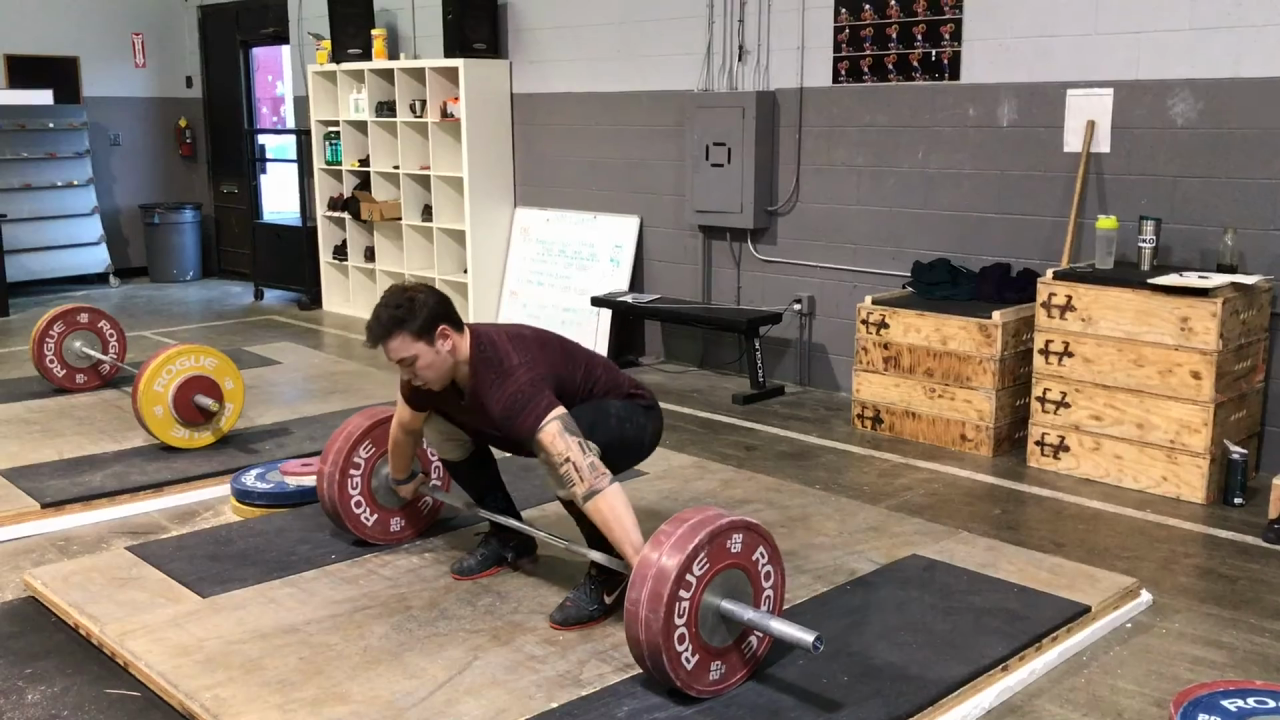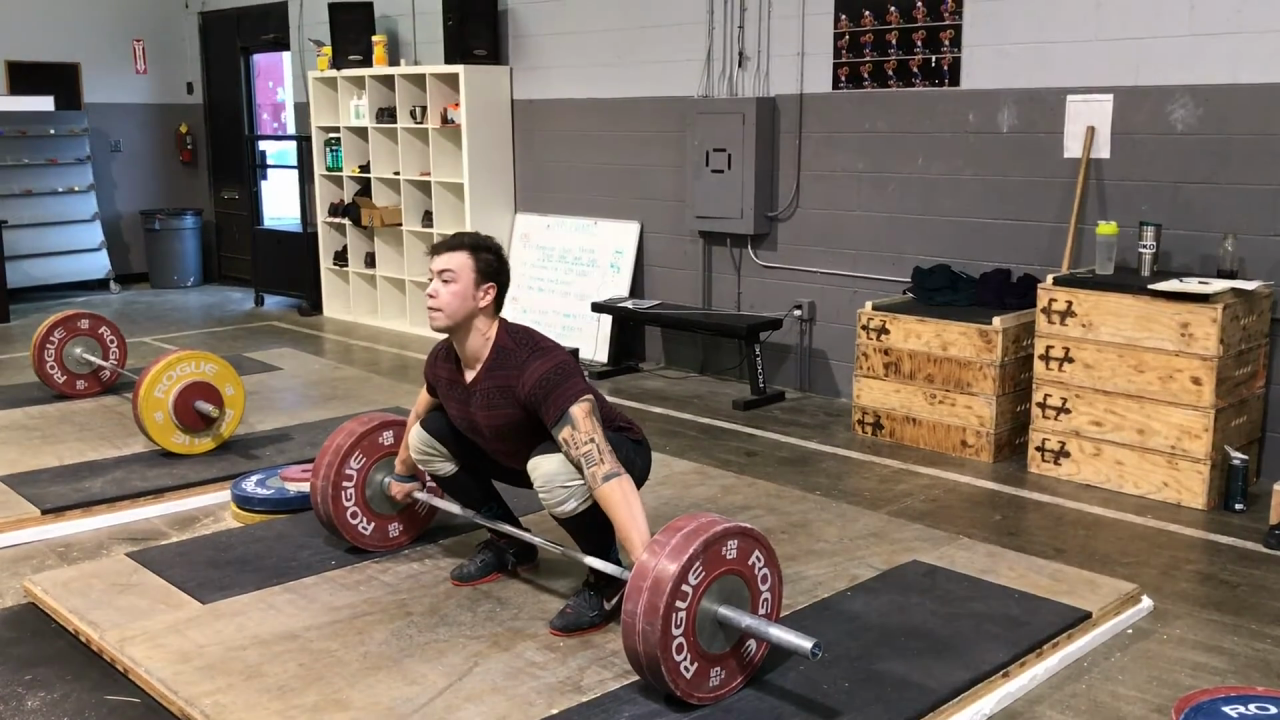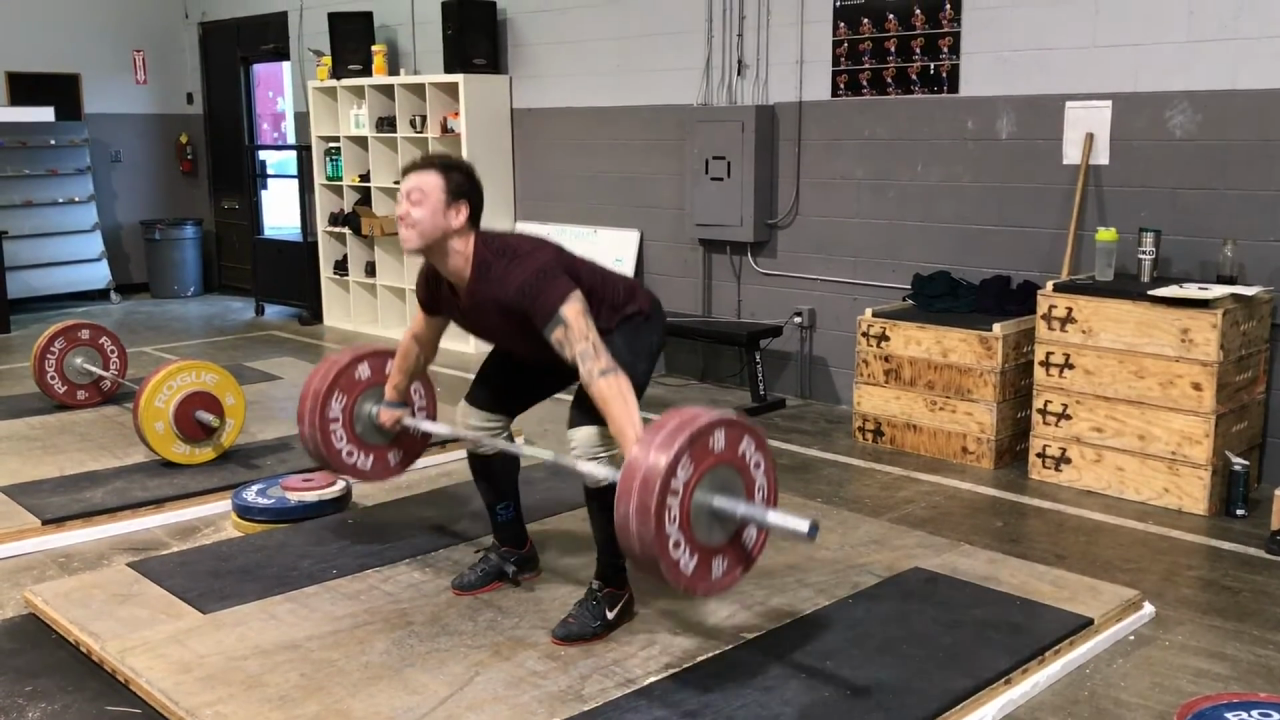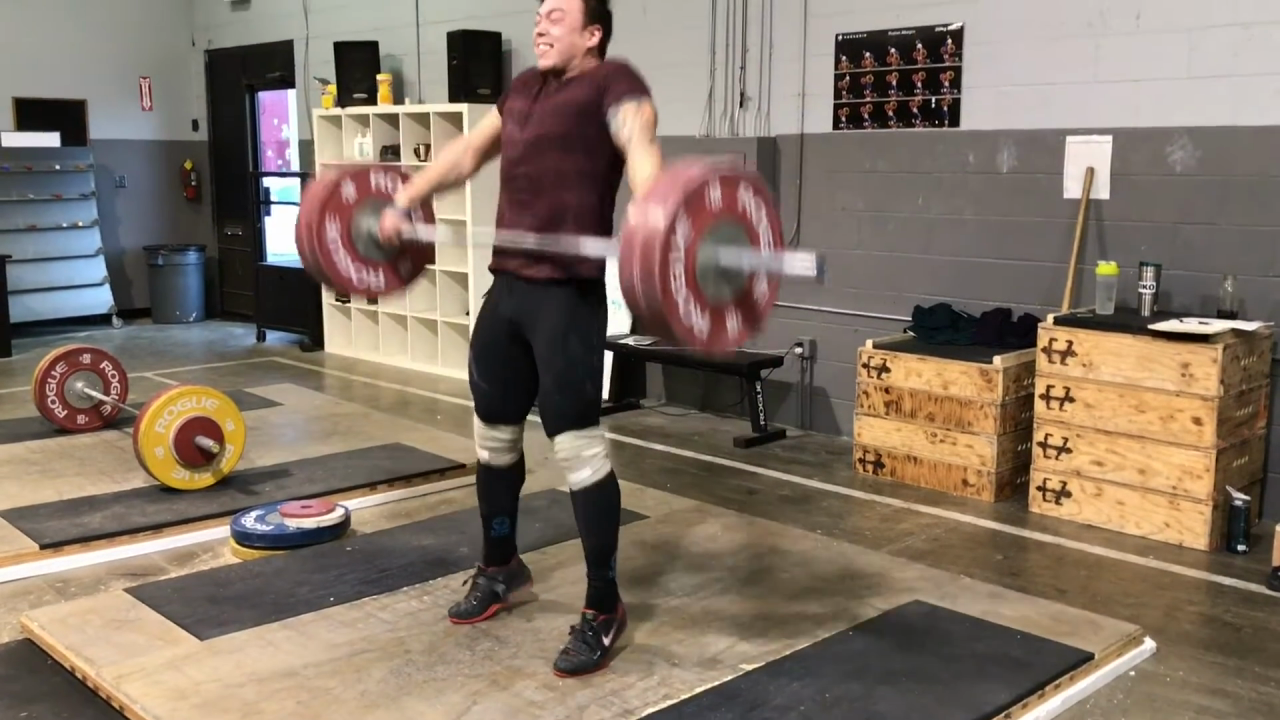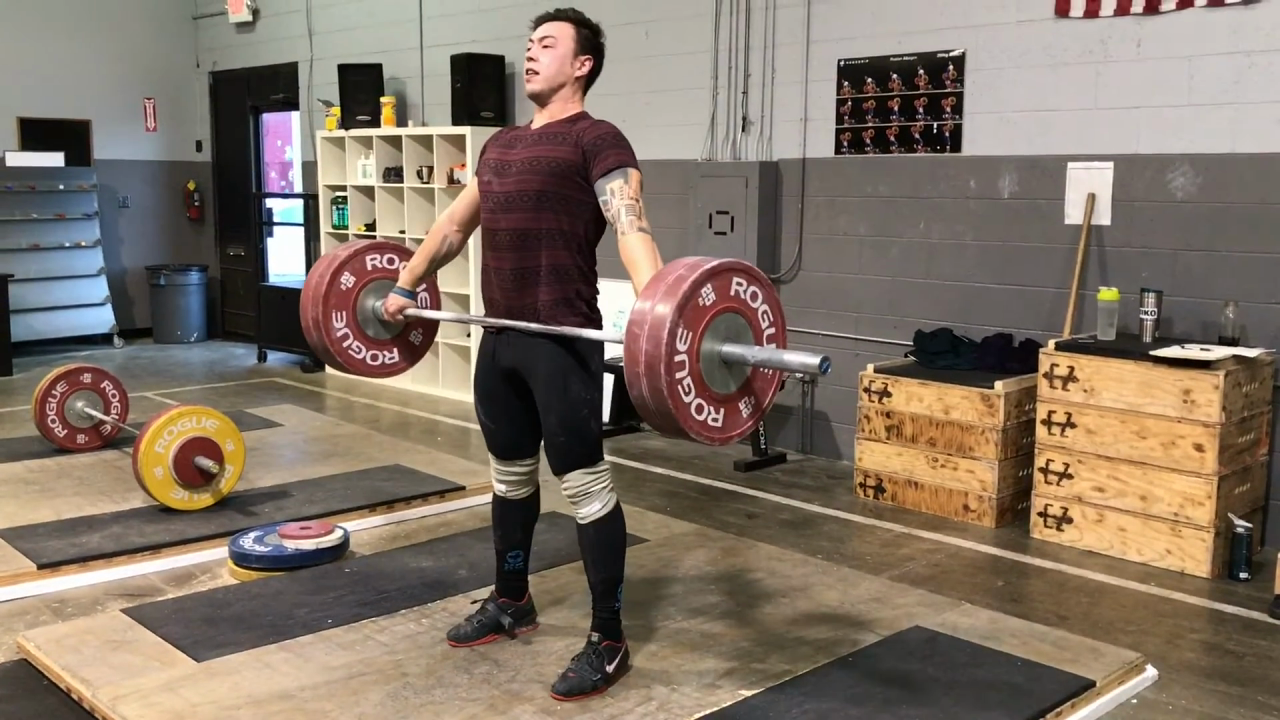
dt=1s
person 1, frame 1
left shoulder: (509, 378)
right shoulder: (431, 367)
left elbow: (585, 475)
right elbow: (405, 428)
right wrist: (402, 479)
left hip: (627, 417)
left knee: (562, 459)
right knee: (438, 428)
left ankle: (611, 572)
right ankle: (509, 537)
person 1, frame 2
left shoulder: (537, 366)
right shoulder: (443, 361)
left elbow: (602, 469)
right elbow: (419, 416)
right wrist: (403, 474)
left hip: (617, 452)
left knee: (553, 469)
right knee: (428, 436)
left ankle: (609, 579)
right ankle: (509, 543)
person 1, frame 3
left shoulder: (522, 269)
right shoulder: (435, 280)
left elbow: (595, 365)
right elbow: (418, 341)
right wrist: (393, 399)
left hip: (624, 323)
left knee: (590, 439)
right knee: (477, 417)
left ankle: (612, 591)
right ankle: (512, 551)
person 1, frame 4
left shoulder: (610, 79)
right shoulder: (524, 88)
left elbow: (641, 149)
right elbow: (467, 149)
right wrist: (403, 201)
left hip: (567, 291)
right hip: (507, 289)
left knee: (577, 447)
right knee: (493, 436)
left ankle: (604, 613)
right ankle: (500, 566)
person 1, frame 5
left shoulder: (596, 139)
right shoulder: (501, 144)
left elbow: (631, 225)
right elbow: (454, 222)
right wrist: (405, 284)
left hip: (562, 339)
right hip: (500, 336)
left knee: (584, 484)
right knee: (509, 474)
left ankle: (607, 640)
right ankle: (510, 601)
